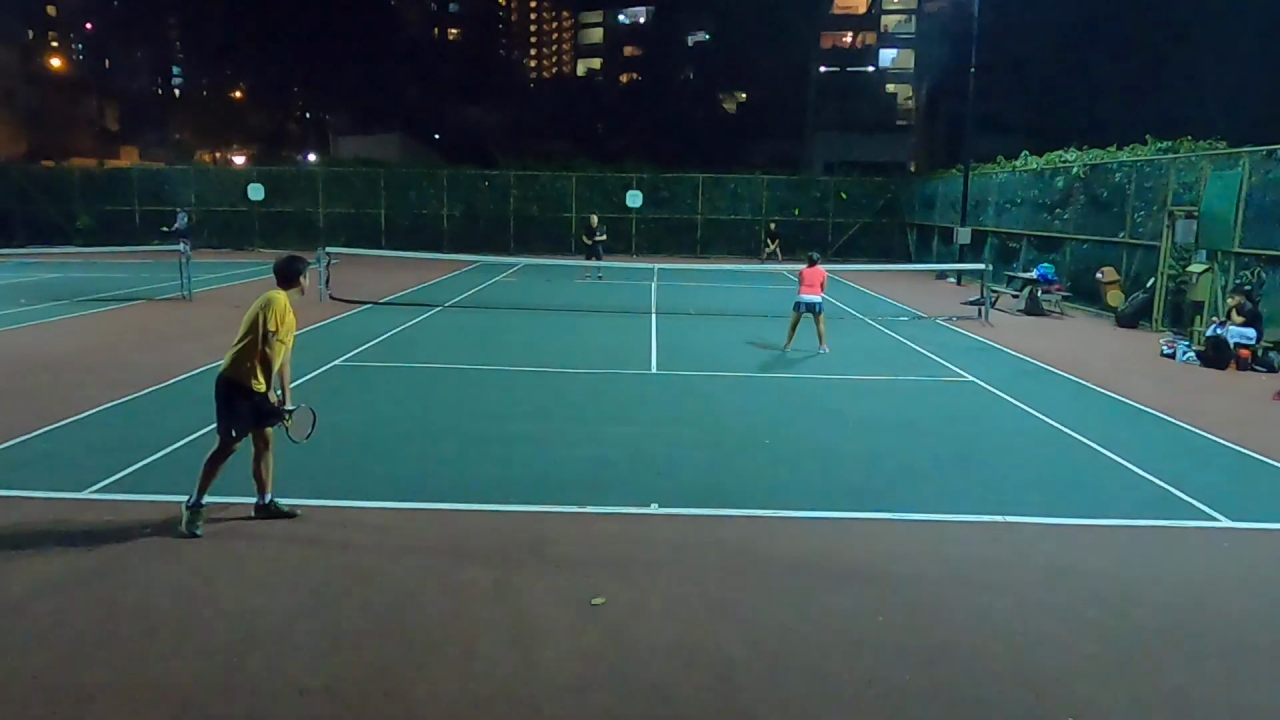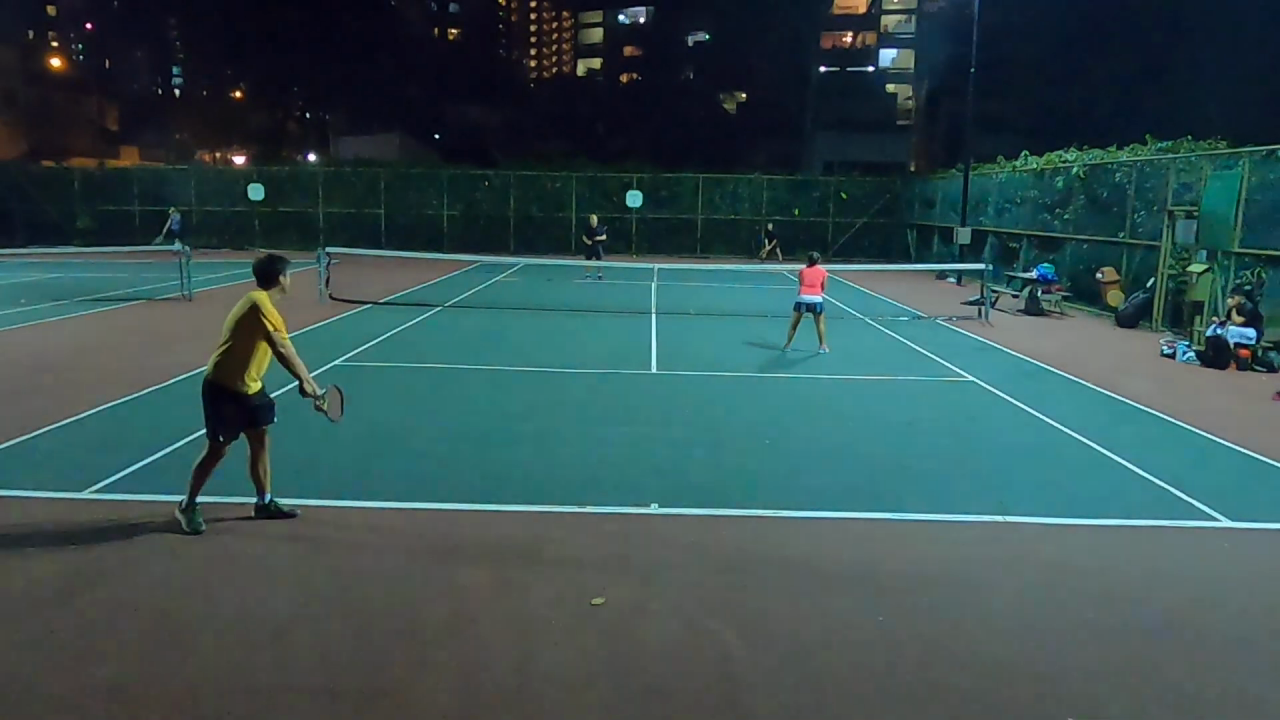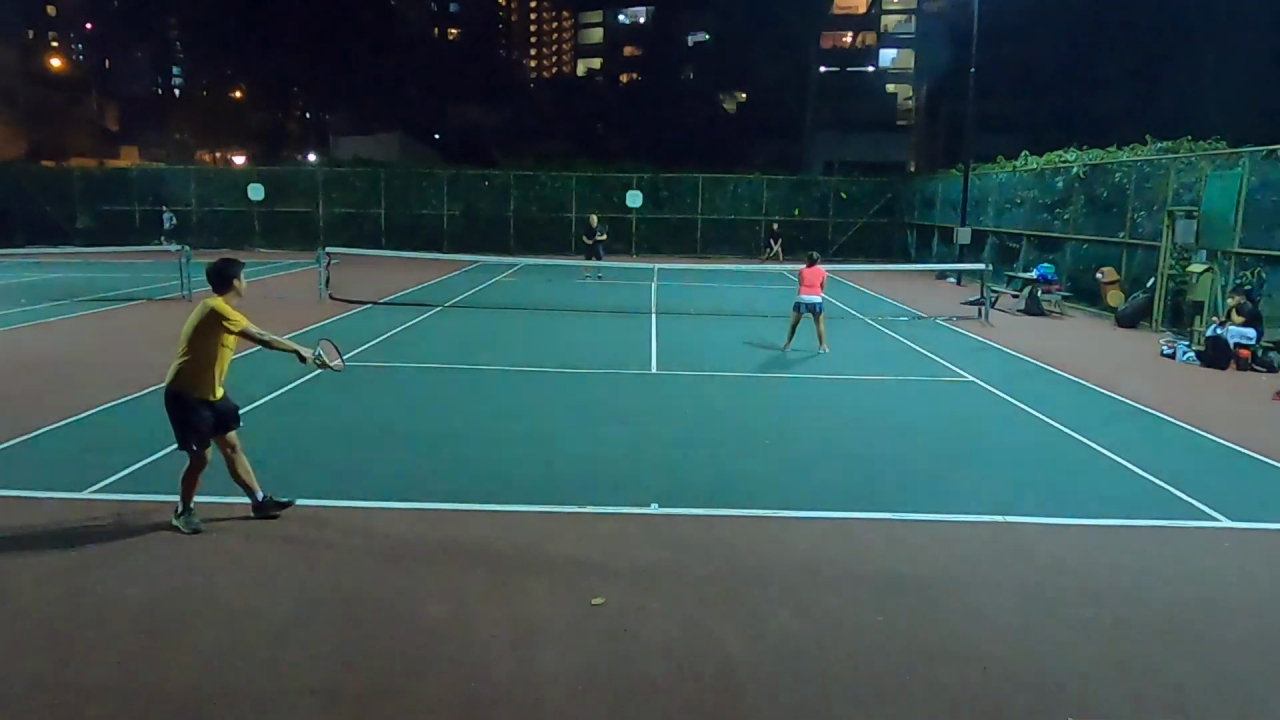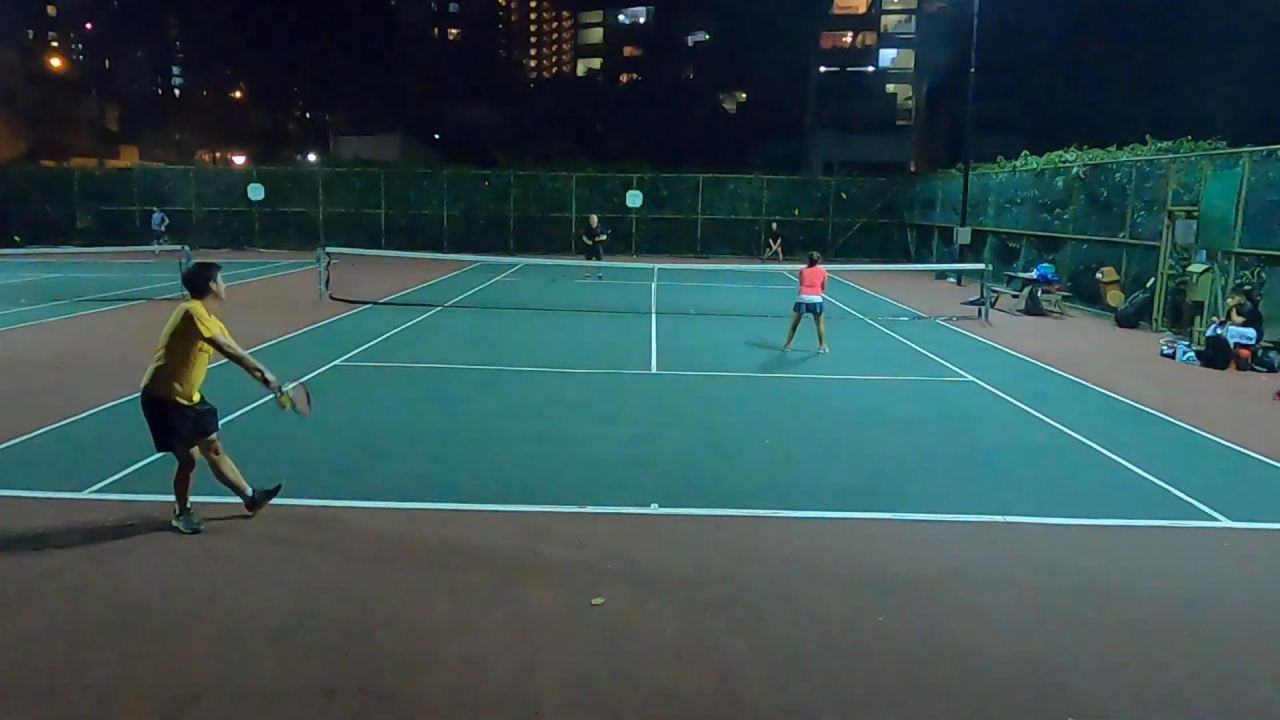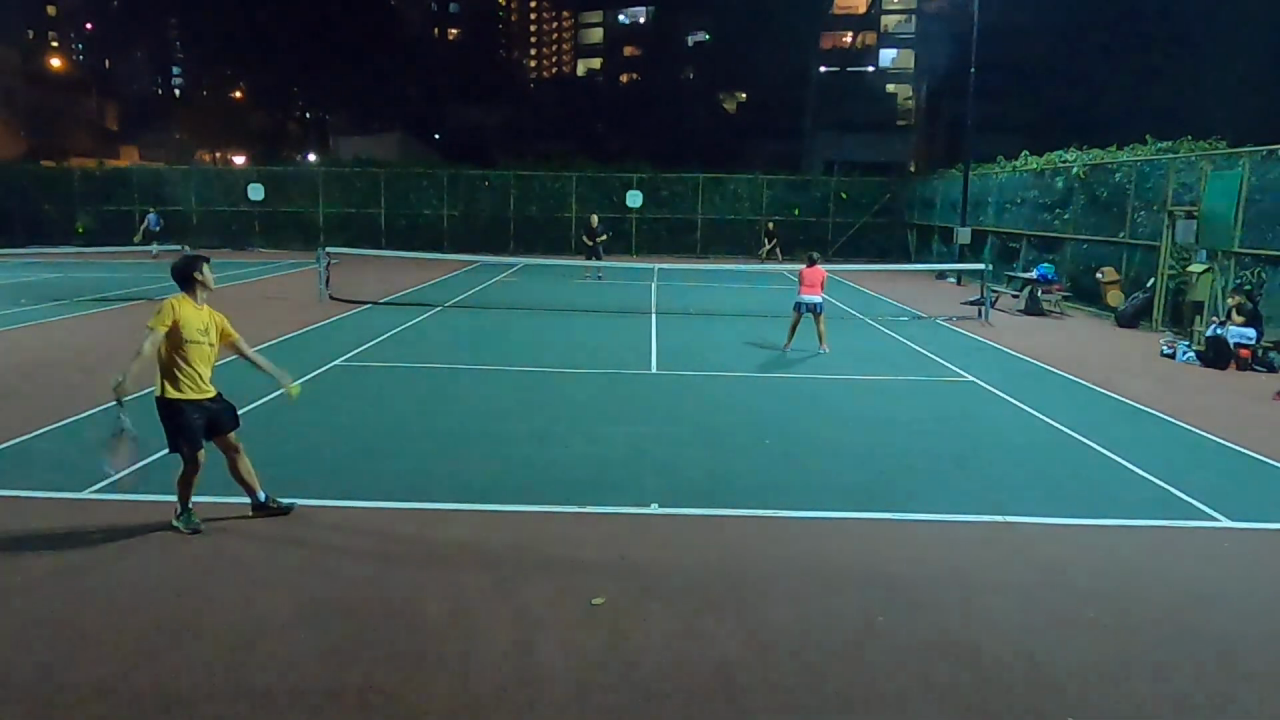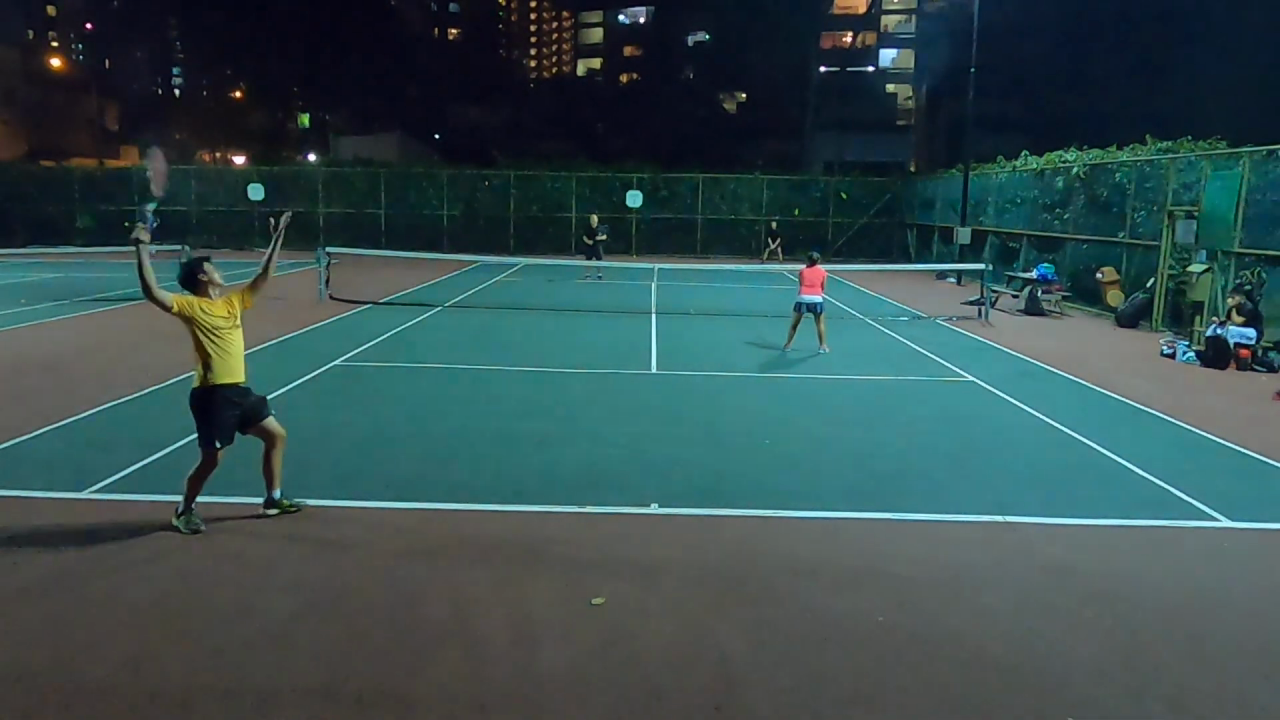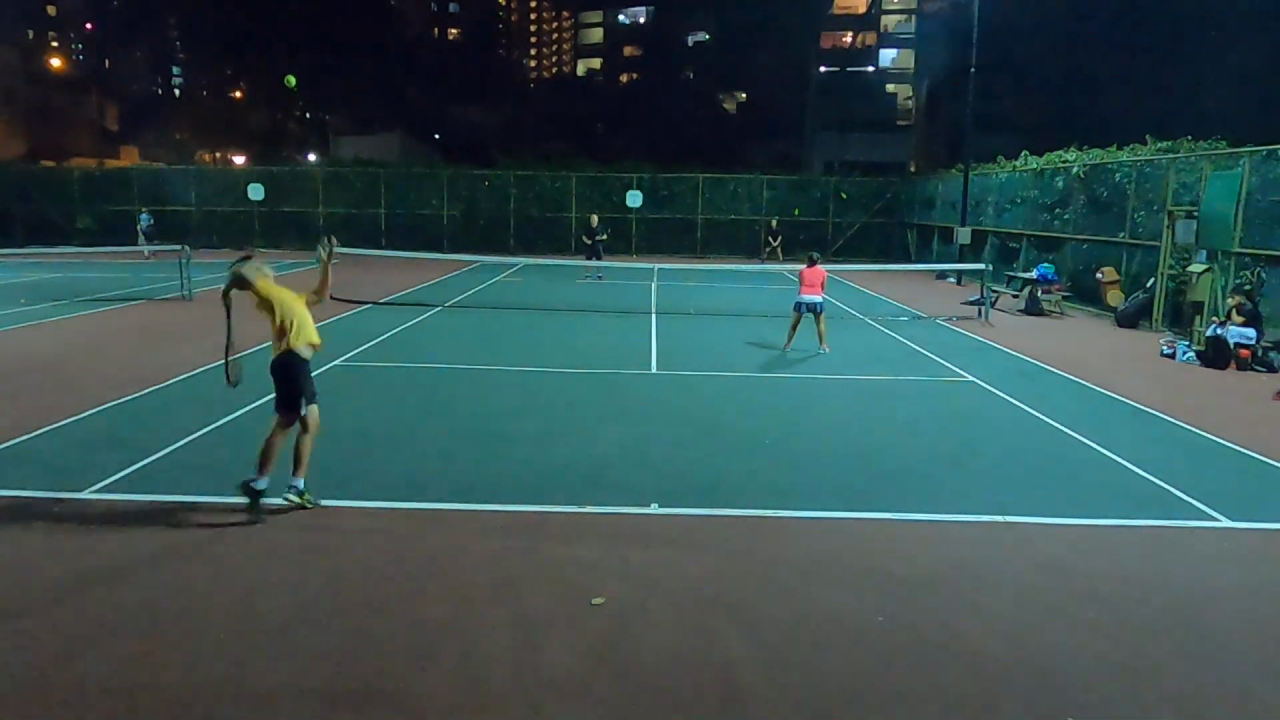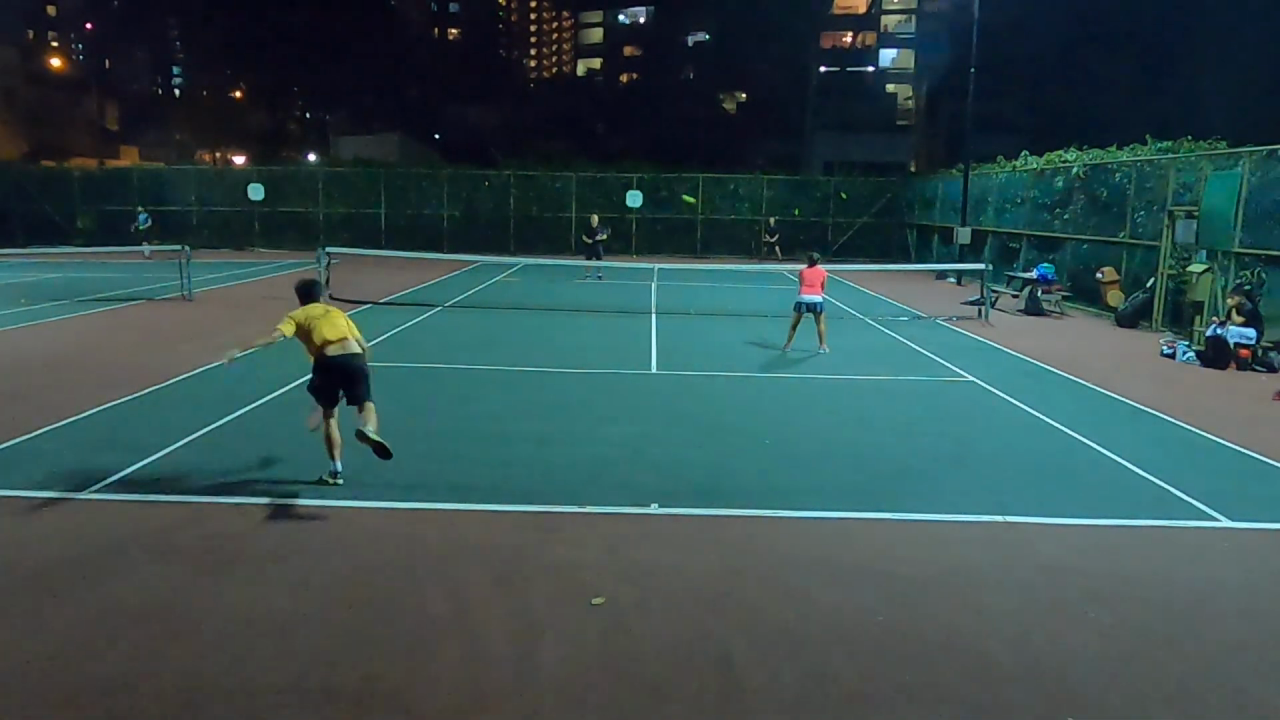
dt=0.4s
person 1, frame 1
left shoulder: (288, 312)
right shoulder: (275, 301)
left elbow: (283, 357)
right elbow: (267, 349)
left wrist: (286, 398)
right wrist: (270, 388)
left hip: (259, 386)
right hip: (237, 384)
left knee: (264, 442)
right knee: (227, 446)
left ankle: (265, 502)
right ankle: (194, 505)
person 1, frame 2
left shoulder: (266, 307)
right shoulder: (257, 302)
left elbow: (287, 350)
right elbow: (280, 349)
left wrist: (309, 383)
right wrist: (304, 381)
left hip: (250, 388)
right hip: (223, 387)
left knee: (260, 443)
right knee: (217, 449)
left ankle: (264, 503)
right ankle: (188, 506)
person 1, frame 3
left shoulder: (224, 311)
right shoulder: (215, 309)
left elbow: (259, 338)
right elbow: (261, 338)
left wrist: (295, 350)
right wrist: (298, 349)
left hip: (211, 394)
right hip: (185, 395)
left knee: (232, 447)
right knee: (200, 458)
left ankle: (259, 501)
right ankle: (183, 512)
person 1, frame 4
left shoulder: (213, 323)
right shoulder: (192, 312)
left elbow: (234, 353)
right elbow: (228, 350)
left wrist: (262, 374)
right wrist: (263, 372)
left hip: (189, 398)
right hip: (162, 398)
left knee: (214, 449)
right knee: (189, 458)
left ankle: (251, 497)
right ankle: (182, 512)
person 1, frame 5
left shoulder: (214, 317)
right shoulder: (173, 307)
left elbow: (245, 350)
right elbow: (149, 343)
left wrist: (277, 374)
right wrist: (127, 374)
left hip: (207, 396)
right hip: (175, 399)
left knee: (234, 447)
right knee: (194, 460)
left ankle: (260, 501)
right ankle: (183, 512)
person 1, frame 6
left shoulder: (234, 302)
right shoulder: (191, 307)
left elbow: (264, 275)
right elbow: (152, 292)
left wrist: (278, 238)
right wrist: (143, 249)
left hip: (239, 390)
right hip: (213, 394)
left knee: (276, 435)
right knee: (212, 458)
left ankle: (274, 499)
right ankle: (184, 511)
person 1, frame 7
left shoulder: (286, 296)
right shoulder: (265, 290)
left elbow: (321, 294)
right elbow: (244, 272)
left wrist: (327, 260)
left hip: (297, 365)
right hip: (292, 361)
left knee: (310, 425)
right knee: (284, 423)
left ankle: (297, 488)
right ankle: (258, 484)
person 1, frame 8
left shoulder: (297, 316)
right shoulder: (337, 313)
left elbow: (275, 336)
right elbow: (363, 346)
left wrist: (241, 350)
right wrist: (362, 366)
left hip: (327, 362)
right hip: (353, 359)
left knee: (328, 416)
right knee: (367, 408)
left ankle: (335, 471)
right ankle: (368, 431)
